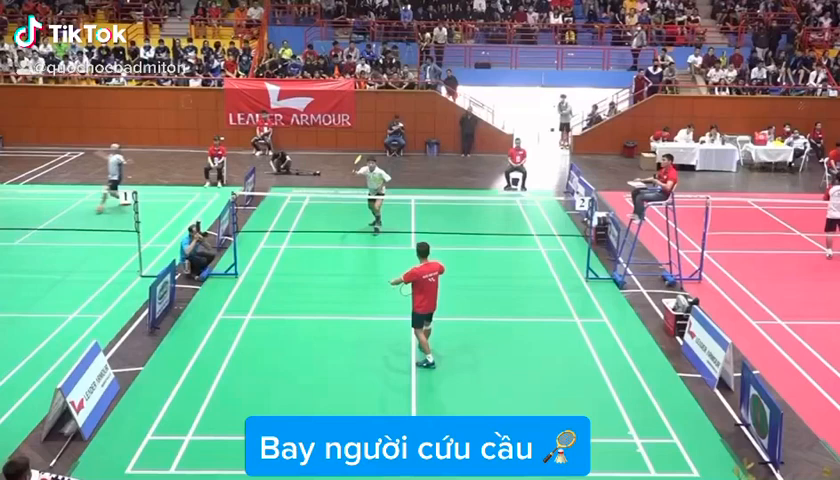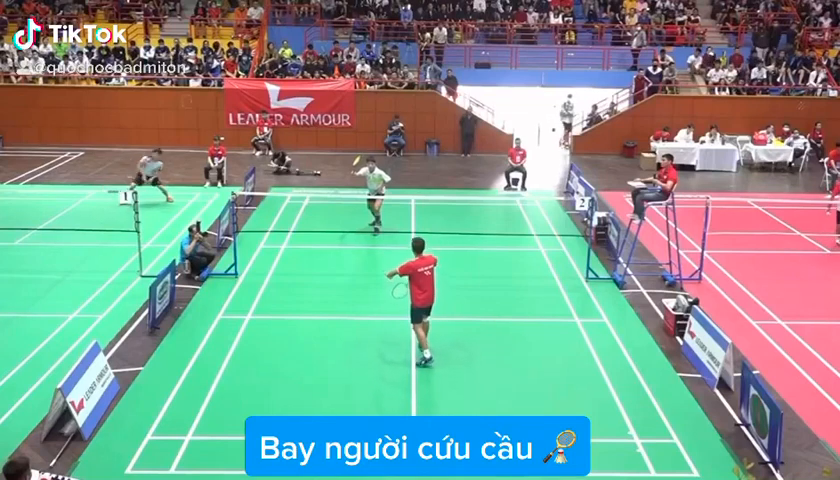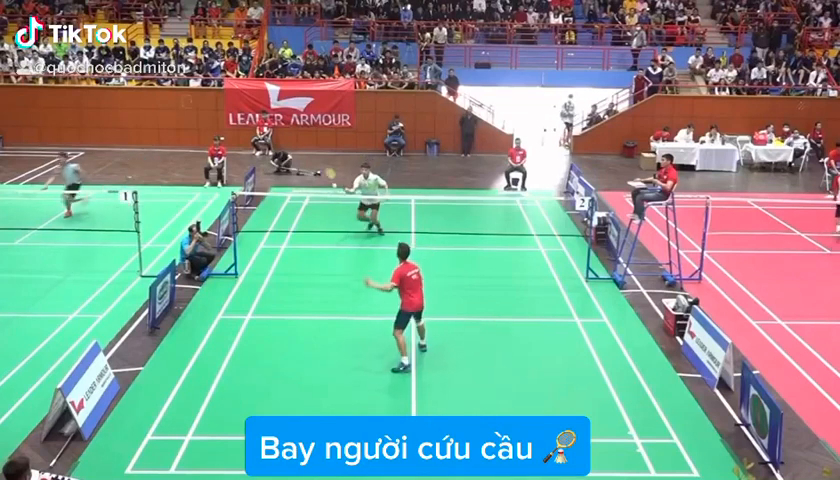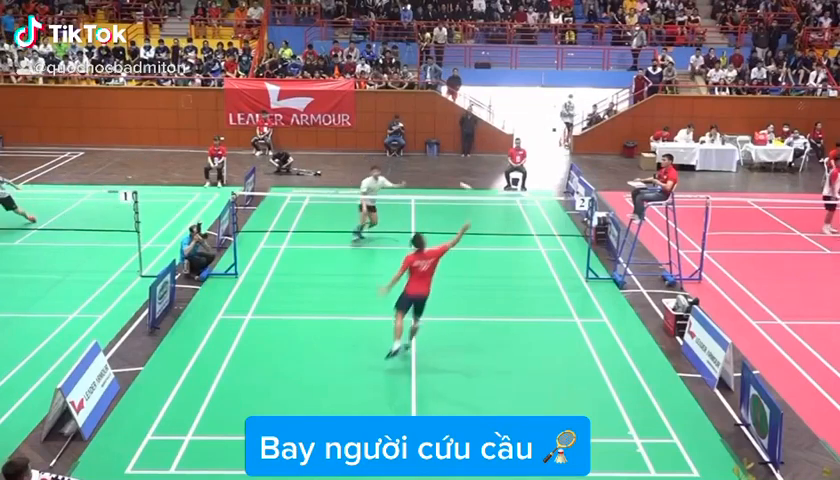
dt=0.7s
person 1, frame 1
left shoulder: (416, 271)
right shoulder: (437, 265)
left elbow: (399, 281)
right elbow: (442, 271)
left wrist: (392, 282)
left hip: (419, 307)
right hip: (432, 305)
left knee: (418, 332)
right knee: (428, 325)
left ankle: (430, 360)
right ankle: (424, 345)
person 1, frame 2
left shoulder: (411, 265)
right shoulder: (431, 259)
left elbow: (394, 272)
left wrist: (389, 275)
left hip: (418, 301)
right hip: (430, 299)
left knee: (417, 327)
right knee: (425, 319)
left ankle: (427, 355)
right ankle: (423, 343)
person 1, frame 3
left shoulder: (399, 271)
right shoulder: (415, 266)
left elbow: (389, 288)
left wrist: (372, 284)
left hip: (408, 306)
right hip: (420, 303)
left knee: (397, 333)
right knee: (419, 321)
left ankle: (405, 362)
right ankle: (422, 344)
person 1, frame 4
left shoulder: (410, 258)
right shoulder: (434, 254)
left elbow: (399, 274)
right elbow: (452, 244)
left wrist: (388, 287)
right wrist: (463, 230)
left hip: (410, 292)
right hip: (423, 293)
left knee: (399, 316)
right knee: (416, 320)
left ankle: (397, 345)
